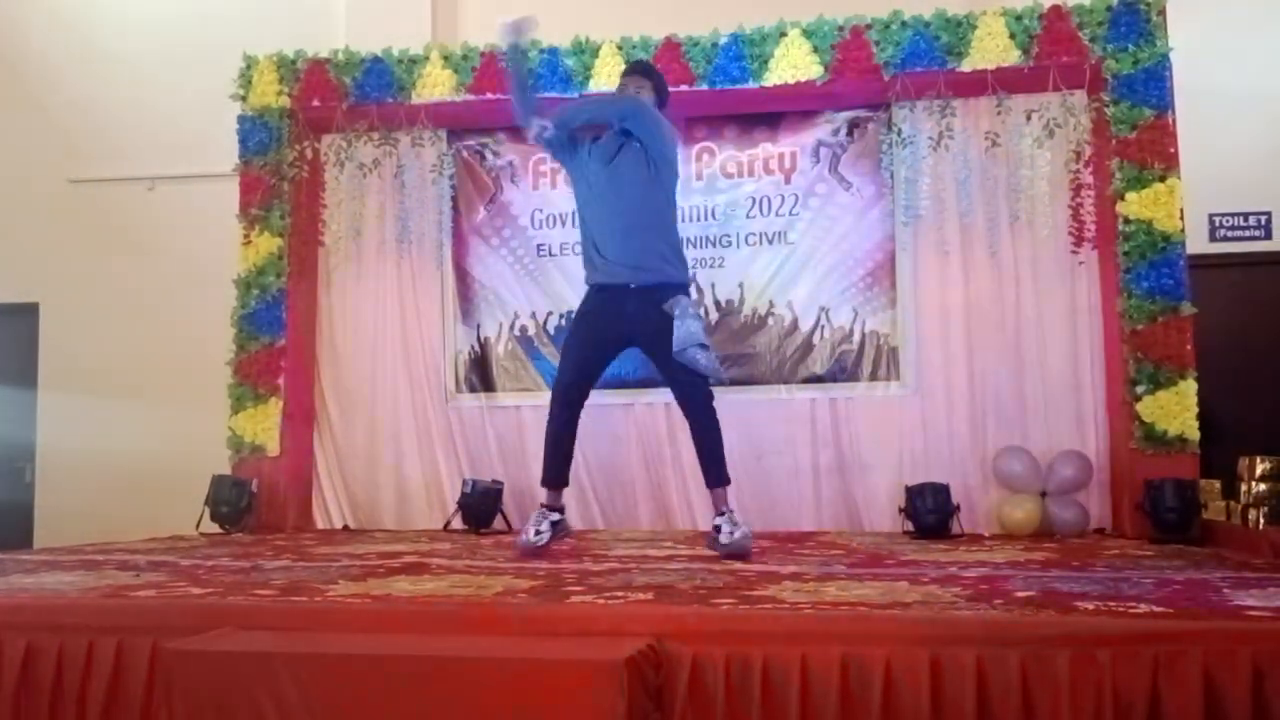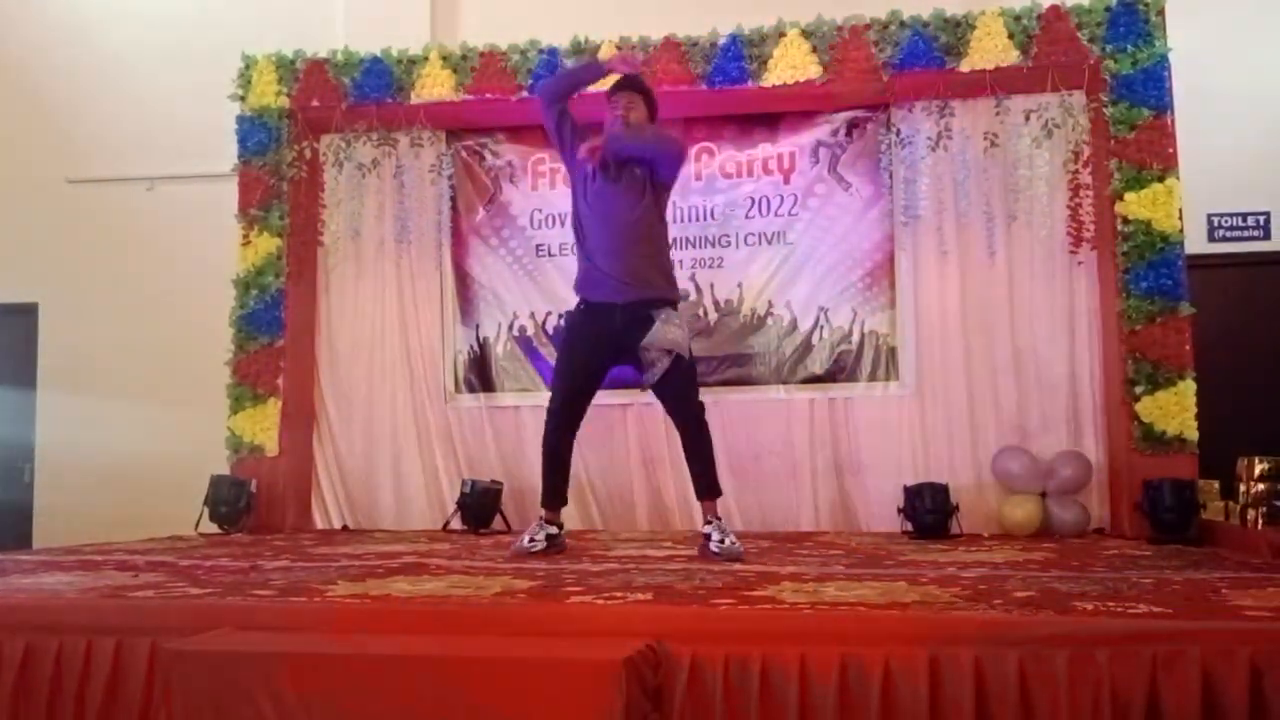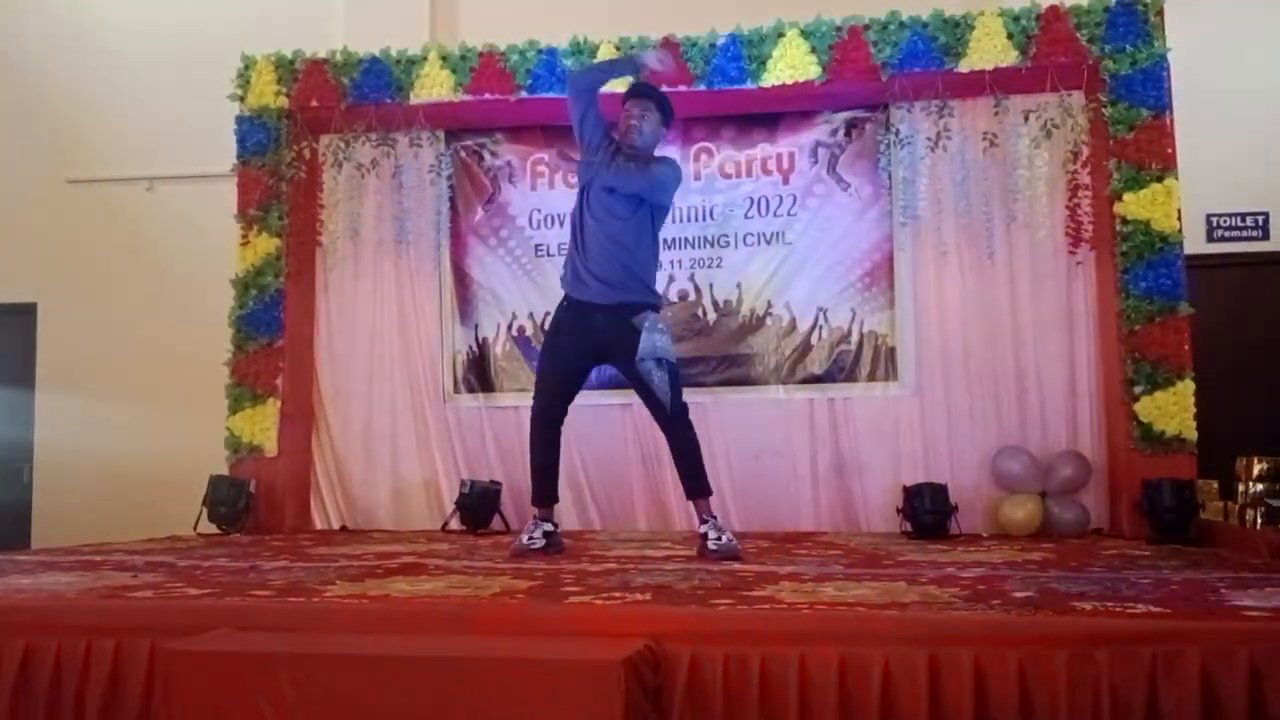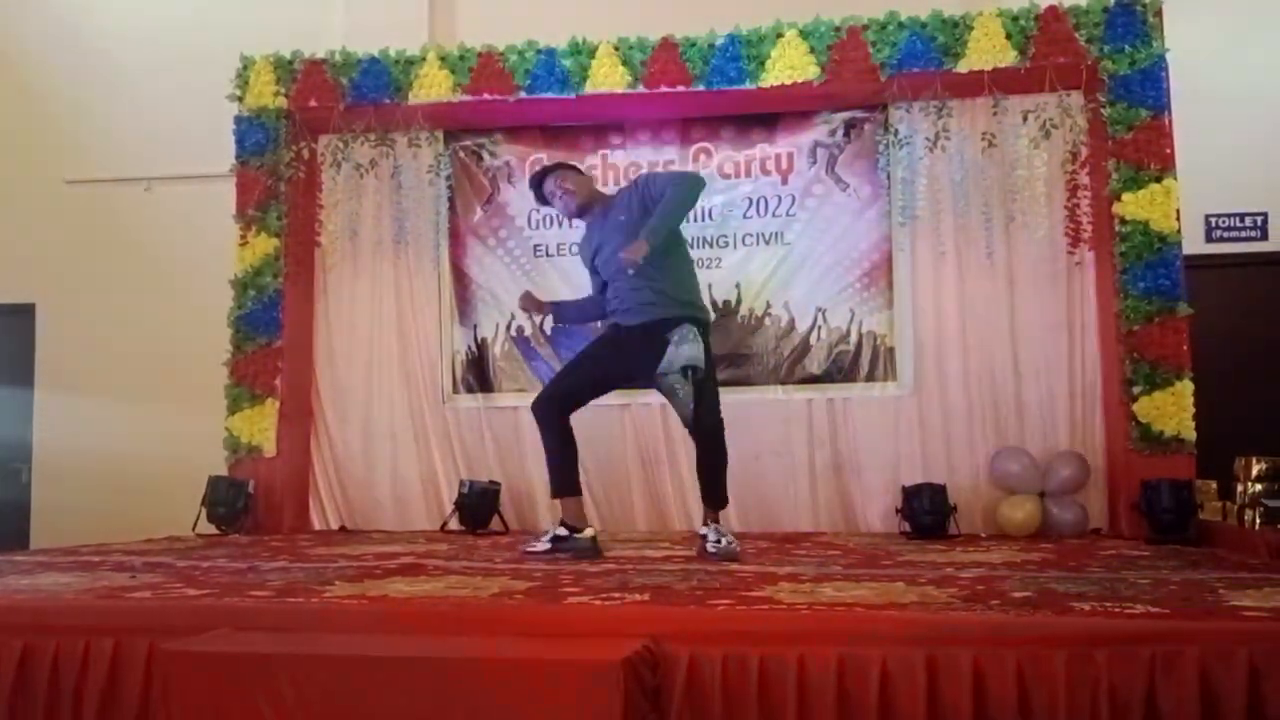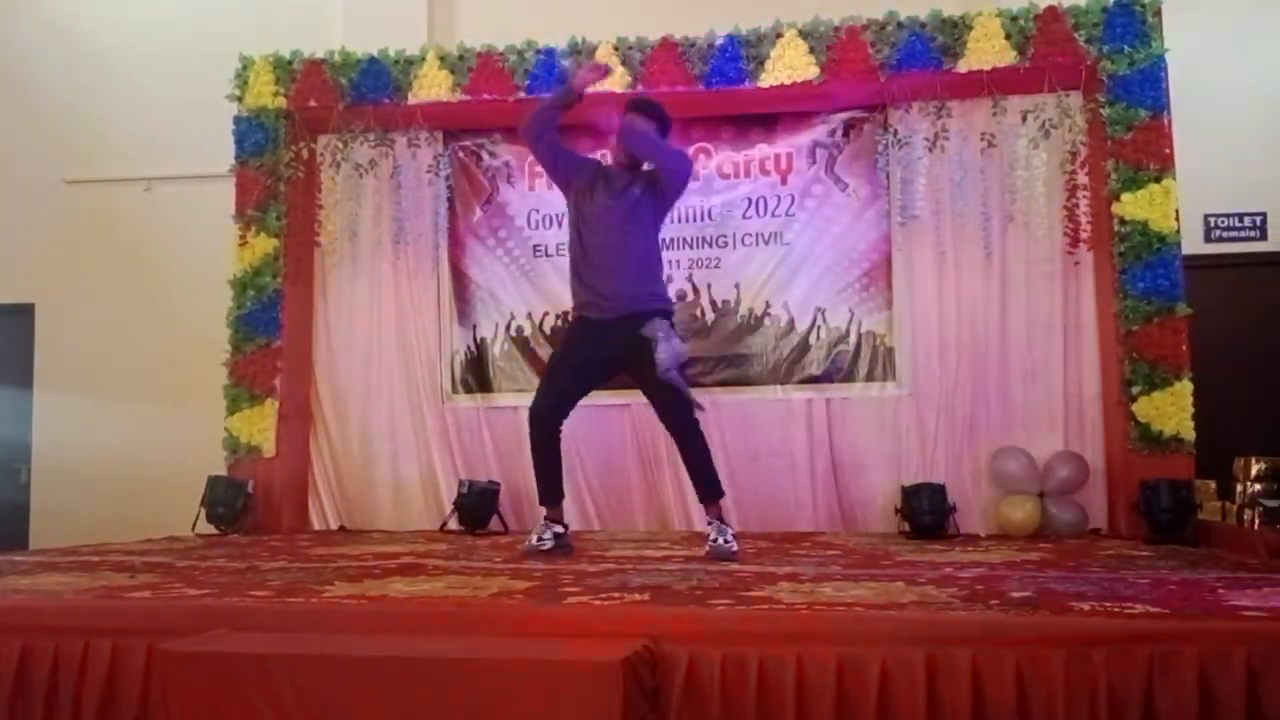
dt=0.4s
person 1, frame 1
left shoulder: (659, 140)
right shoulder: (581, 146)
left elbow: (630, 109)
right elbow: (528, 115)
left wrist: (557, 119)
right wrist: (516, 51)
left hip: (663, 295)
right hip: (605, 295)
left knee: (696, 399)
right knee: (565, 394)
left ankle: (723, 517)
right ankle: (551, 509)
person 1, frame 2
left shoulder: (653, 165)
right shoulder: (583, 158)
left elbow: (670, 144)
right elbow: (547, 97)
left wrist: (610, 142)
right wrist: (602, 67)
left hip: (650, 311)
right hip: (594, 312)
left knee: (689, 414)
right knee: (561, 415)
left ankle: (713, 525)
right ankle: (549, 524)
person 1, frame 3
left shoulder: (665, 171)
right shoulder: (600, 151)
left elbow: (639, 181)
right elbow: (579, 85)
left wrist: (592, 162)
right wrist: (638, 64)
left hip: (634, 314)
right hip: (578, 310)
left knee: (673, 415)
right knee: (546, 412)
left ankle: (708, 524)
right ankle: (543, 522)
person 1, frame 4
left shoulder: (643, 192)
right shoulder: (591, 238)
left elbow: (689, 183)
left wrist: (649, 239)
right wrist: (546, 308)
left hip: (675, 329)
right hip: (622, 335)
left knee: (706, 425)
right knee: (548, 406)
left ankle: (712, 524)
right ankle: (574, 526)
person 1, frame 5
left shoulder: (656, 187)
right shoulder: (580, 177)
left elbow: (680, 164)
right elbow: (537, 133)
left wrist: (631, 132)
right wrist: (572, 90)
left hip: (644, 323)
right hip: (590, 326)
left knee: (681, 422)
right knee: (543, 415)
left ankle: (717, 523)
right ankle: (553, 523)
